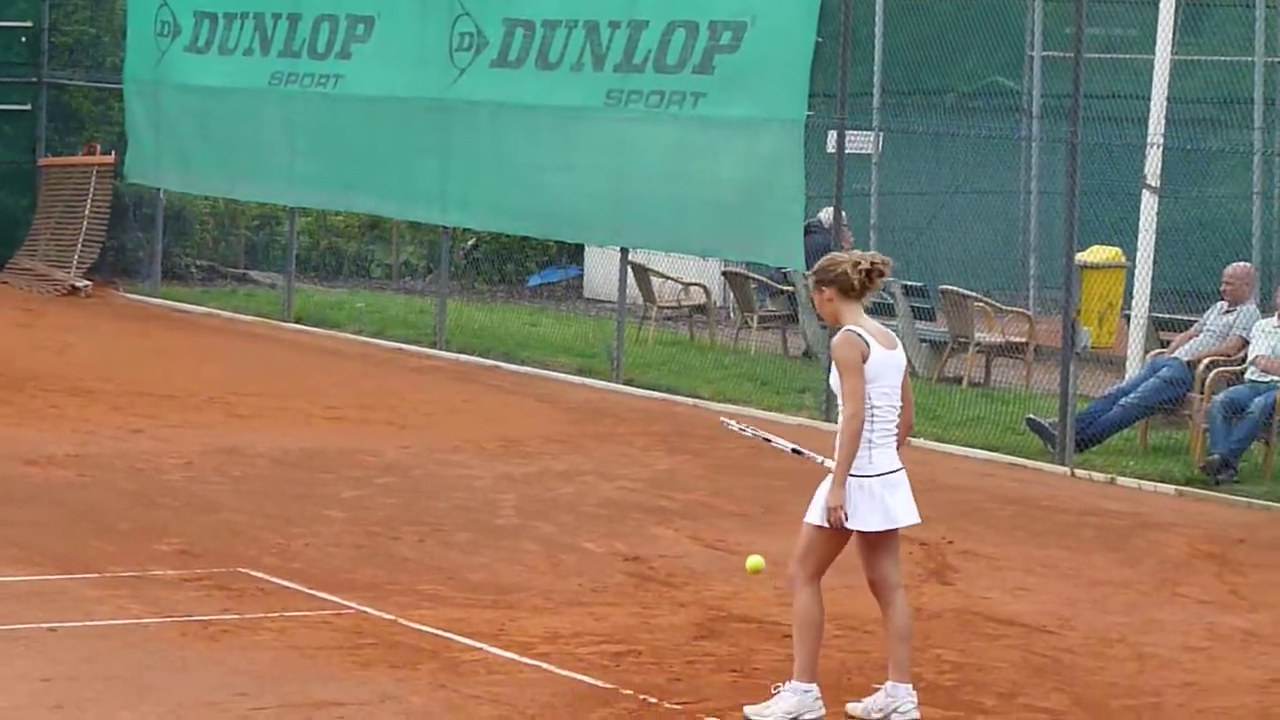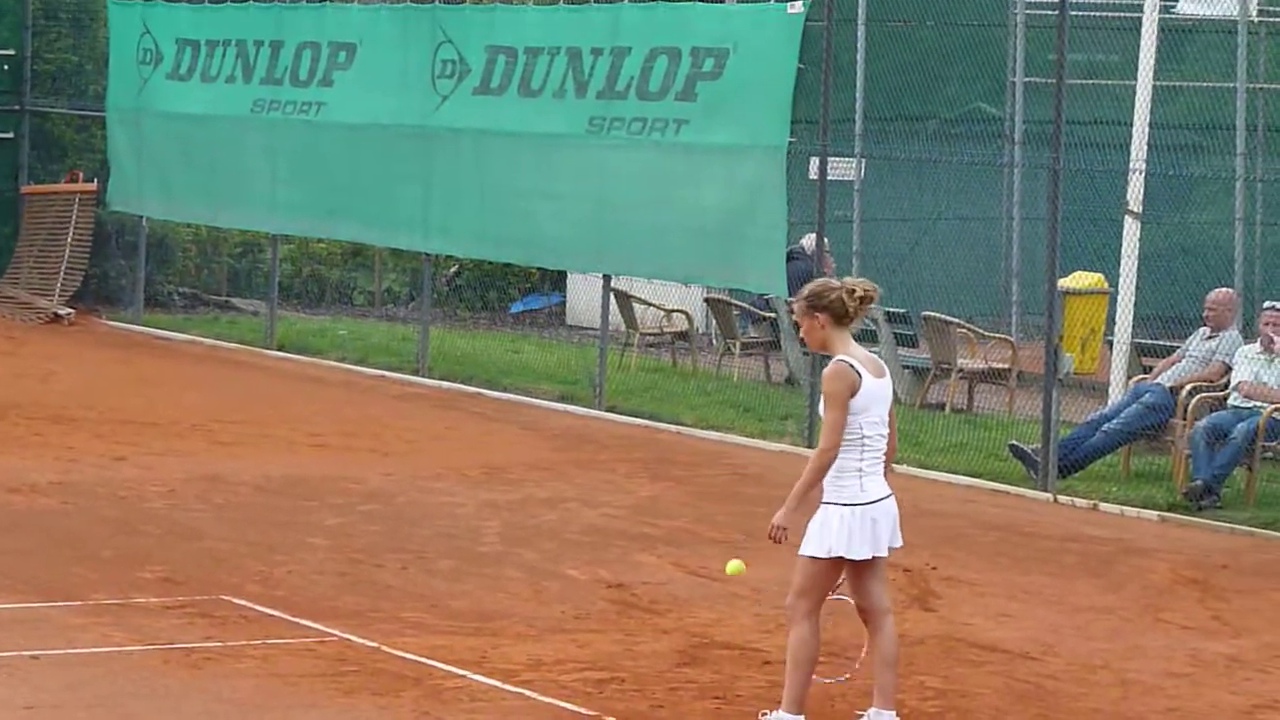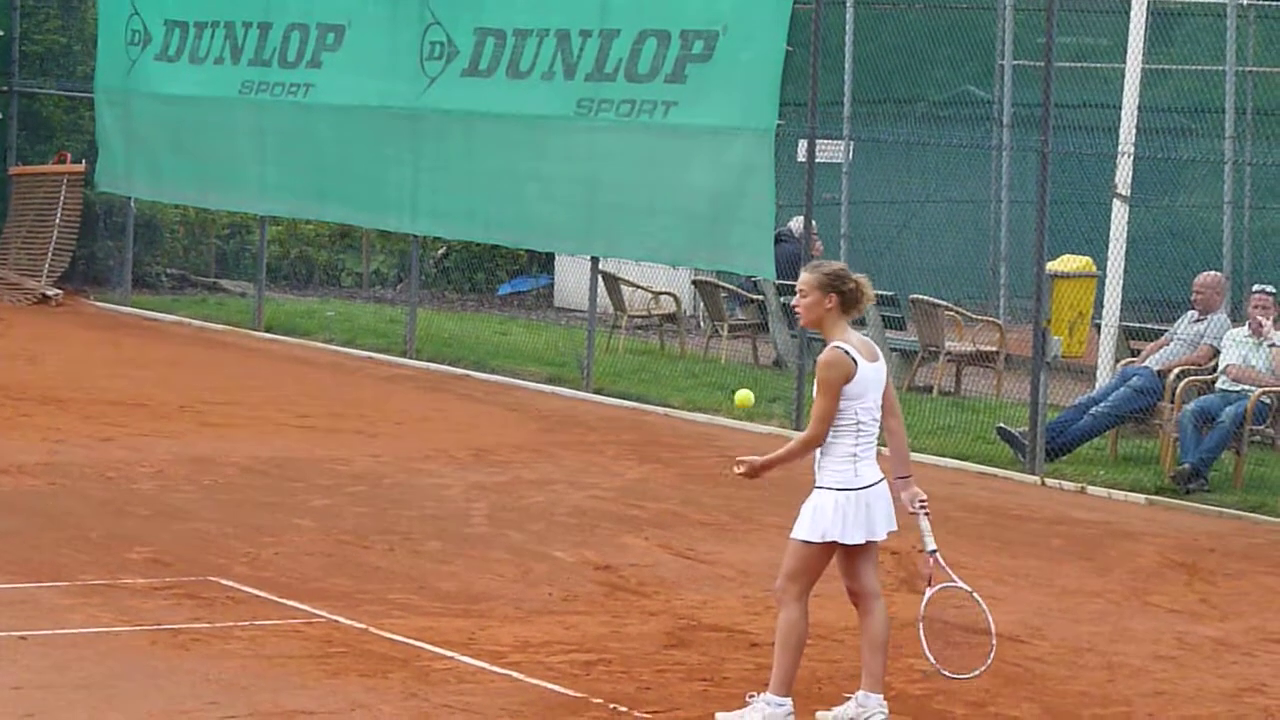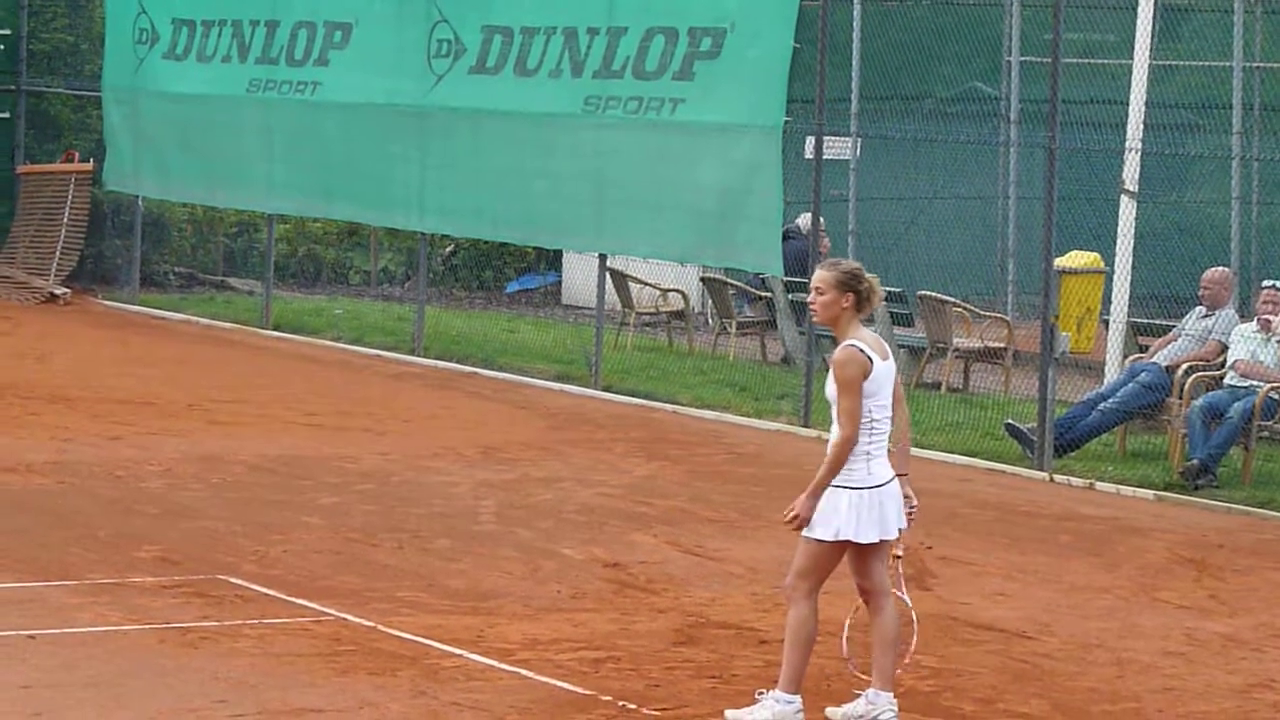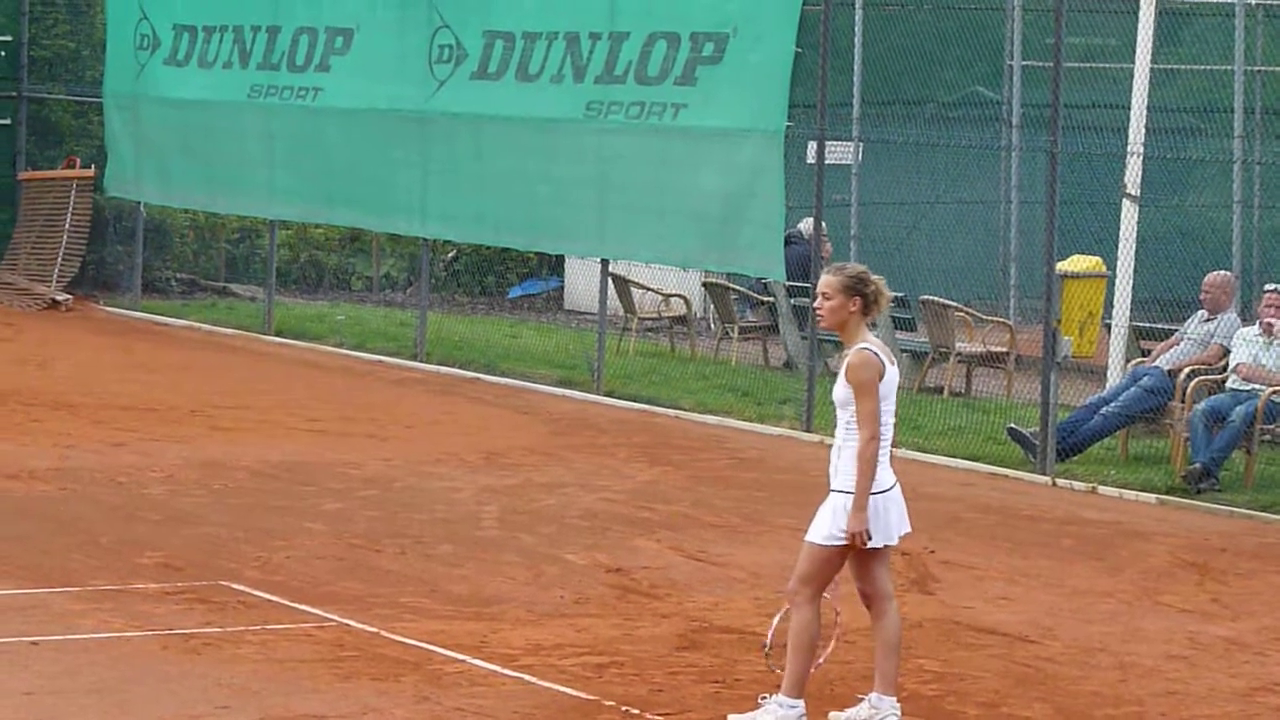
dt=0.4s
person 1, frame 1
left shoulder: (848, 341)
right shoulder: (891, 340)
left elbow: (854, 418)
right elbow: (906, 418)
left wrist: (837, 485)
left hip: (857, 480)
right hip: (889, 477)
left knee: (803, 576)
right knee: (888, 584)
person 1, frame 2
left shoulder: (839, 371)
right shoulder: (877, 366)
left elbow: (827, 451)
left wrist: (789, 509)
left hip: (845, 508)
right hip: (877, 504)
left knee: (801, 608)
right knee: (876, 610)
person 1, frame 3
left shoulder: (833, 358)
right shoulder: (870, 349)
left elbow: (816, 435)
right elbow: (894, 422)
left wrist: (765, 464)
right wrist: (904, 482)
left hip: (838, 493)
right hip: (867, 488)
left knee: (790, 592)
right knee: (865, 593)
person 1, frame 4
left shoulder: (848, 356)
right shoulder: (878, 346)
left elbow: (848, 437)
right elbow: (901, 420)
left wrist: (810, 495)
right wrist: (901, 480)
left hip: (851, 490)
right hip: (876, 485)
left knee: (799, 589)
right knee: (876, 591)
person 1, frame 5
left shoulder: (861, 359)
right shoulder: (877, 352)
left elbow: (869, 438)
left wrist: (857, 509)
left hip: (854, 495)
right hip: (876, 492)
left knee: (802, 593)
right knee: (878, 596)
person 2, frame 1
left shoulder: (1248, 313)
right shoulder: (1218, 307)
left elbow: (1230, 348)
left wrist: (1192, 358)
right wrist: (1166, 355)
left hip: (1188, 371)
right hip: (1169, 362)
left knee: (1132, 403)
right knee: (1116, 394)
left ankle: (1077, 440)
person 2, frame 2
left shoulder: (1231, 339)
right shoulder: (1201, 333)
left elbow: (1214, 374)
left wrist: (1175, 384)
right wrist: (1149, 381)
left hip: (1171, 397)
right hip: (1152, 388)
left knee: (1115, 429)
right knee: (1099, 419)
left ankle: (1060, 466)
person 2, frame 3
left shoulder: (1219, 322)
right shoulder: (1189, 316)
left elbow: (1201, 357)
left wrist: (1163, 367)
right wrist: (1137, 364)
left hip: (1160, 380)
right hip: (1140, 371)
left knee: (1103, 412)
right knee: (1086, 403)
left ankle: (1048, 449)
person 2, frame 4
left shoulder: (1227, 317)
right shoulder: (1197, 312)
left elbow: (1210, 353)
left wrist: (1171, 363)
right wrist: (1145, 360)
left hip: (1167, 376)
right hip: (1147, 367)
left knee: (1111, 408)
right knee: (1095, 399)
left ankle: (1057, 445)
person 2, frame 5
left shoulder: (1229, 321)
right shoulder: (1199, 316)
left elbow: (1212, 357)
left wrist: (1173, 367)
right wrist: (1146, 364)
left hip: (1169, 381)
right hip: (1150, 371)
left knee: (1113, 412)
right knee: (1097, 403)
left ankle: (1058, 450)
person 3, frame 1
right shoulder: (1263, 326)
right elbow: (1261, 363)
right hip: (1254, 385)
left knee: (1258, 407)
right knee: (1218, 403)
left ankle: (1226, 459)
right ankle: (1220, 458)
person 3, frame 2
right shoulder: (1245, 352)
right elbow: (1245, 389)
right hip: (1237, 410)
left knee: (1241, 433)
right knee: (1201, 428)
left ankle: (1207, 485)
right ankle: (1205, 487)
person 3, frame 3
right shoulder: (1233, 335)
right elbow: (1233, 372)
left hip: (1257, 401)
right hip: (1224, 394)
left knee: (1229, 416)
right knee: (1189, 411)
left ankle: (1195, 468)
right ankle: (1194, 473)
person 3, frame 4
right shoulder: (1242, 331)
right elbow: (1241, 367)
right hip: (1233, 389)
left knee: (1237, 412)
right knee: (1198, 407)
left ankle: (1203, 464)
right ankle: (1203, 470)
person 3, frame 5
right shoulder: (1244, 334)
right elbow: (1243, 371)
right hip: (1235, 393)
left knee: (1239, 415)
right knee: (1200, 411)
left ankle: (1205, 468)
right ankle: (1206, 474)
